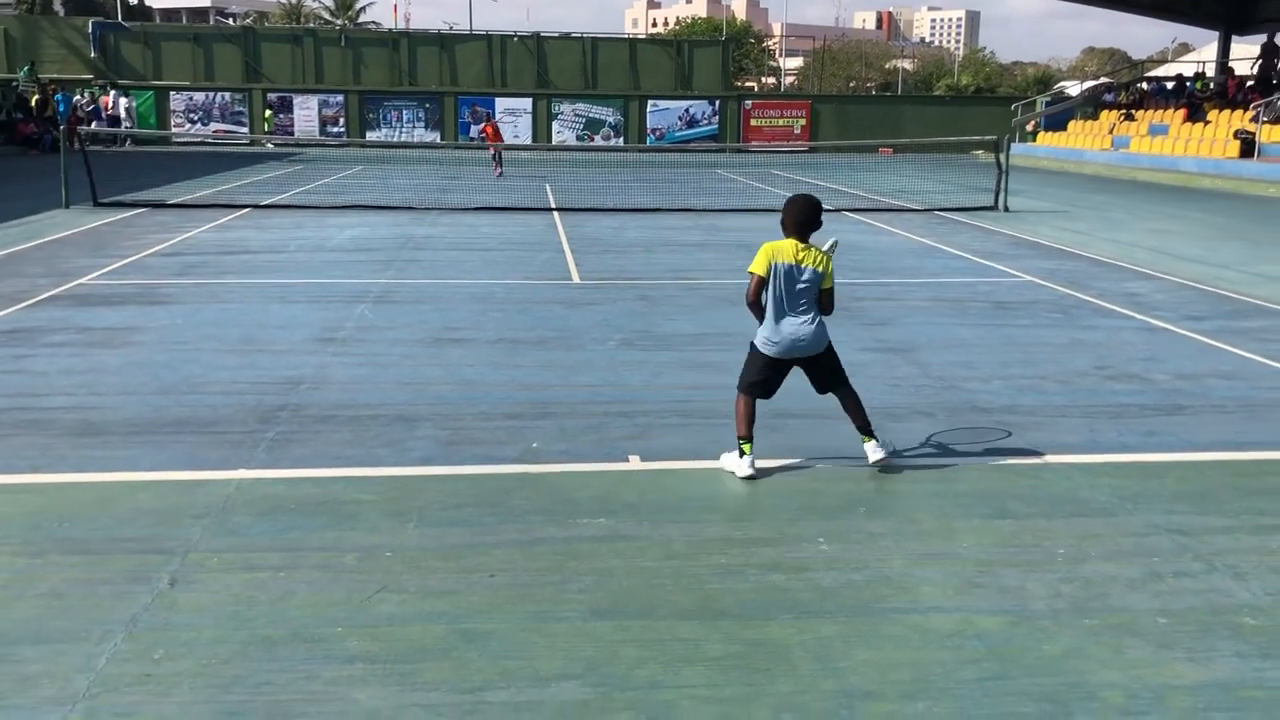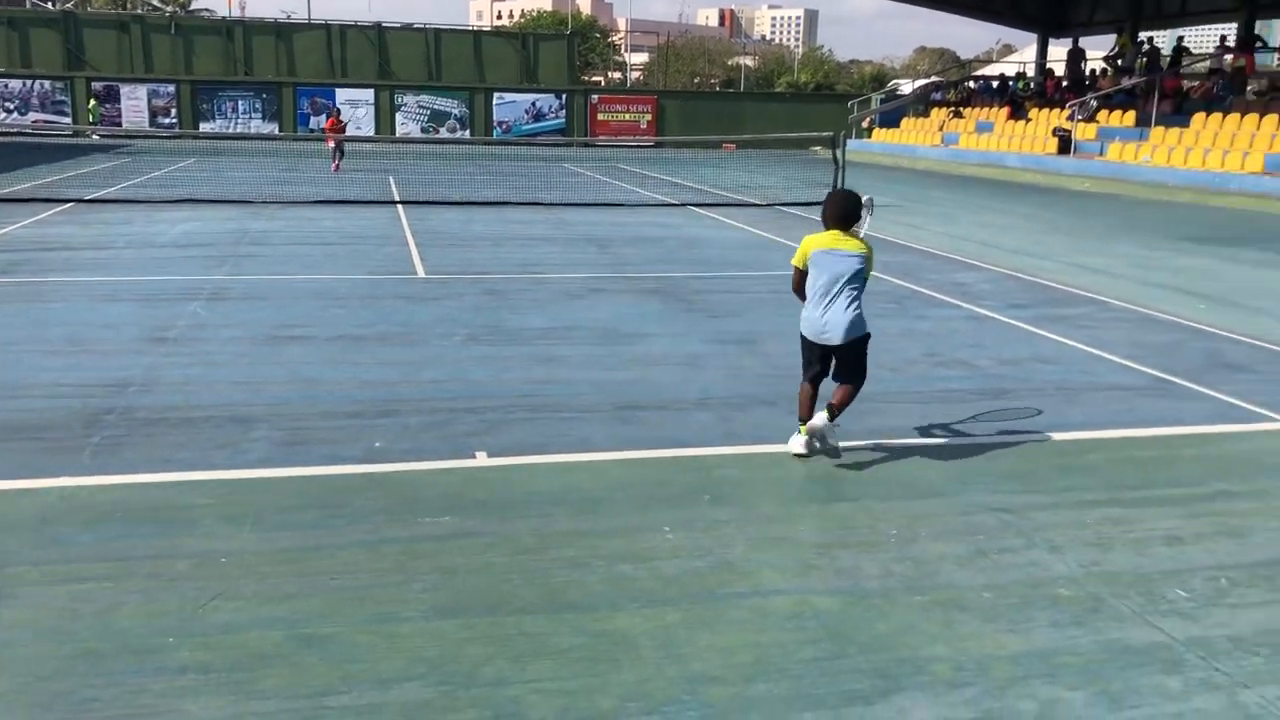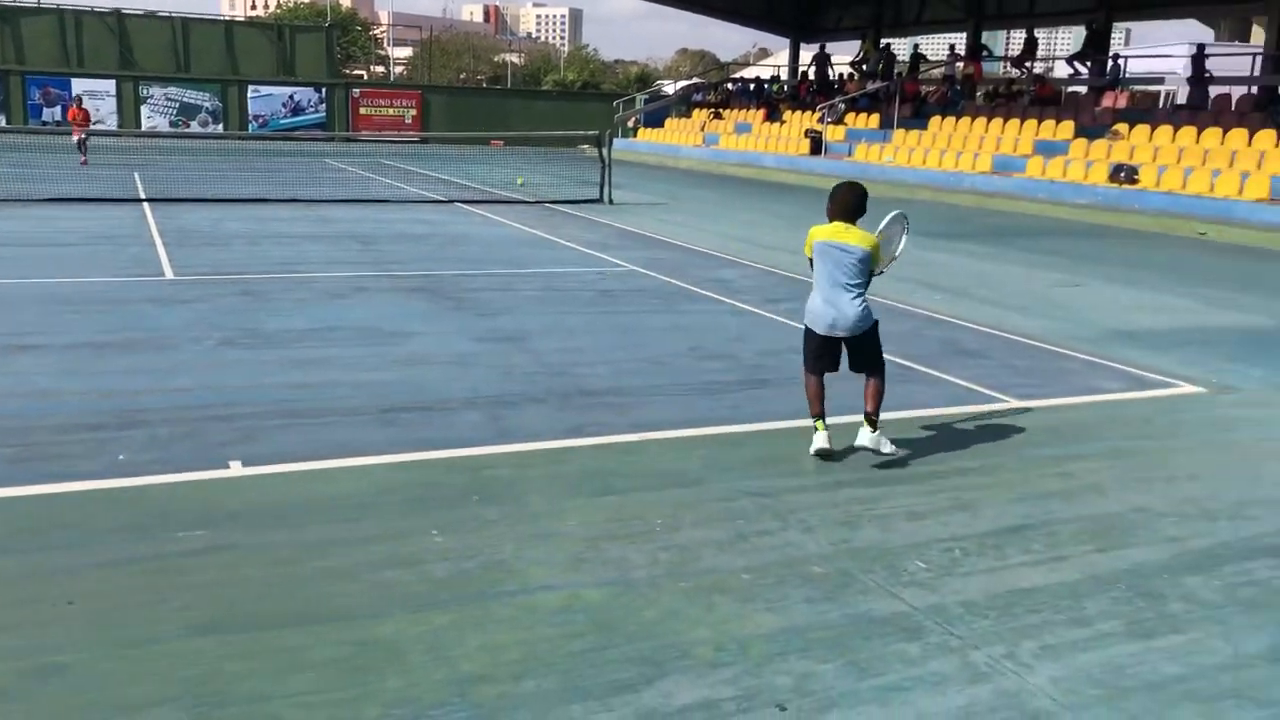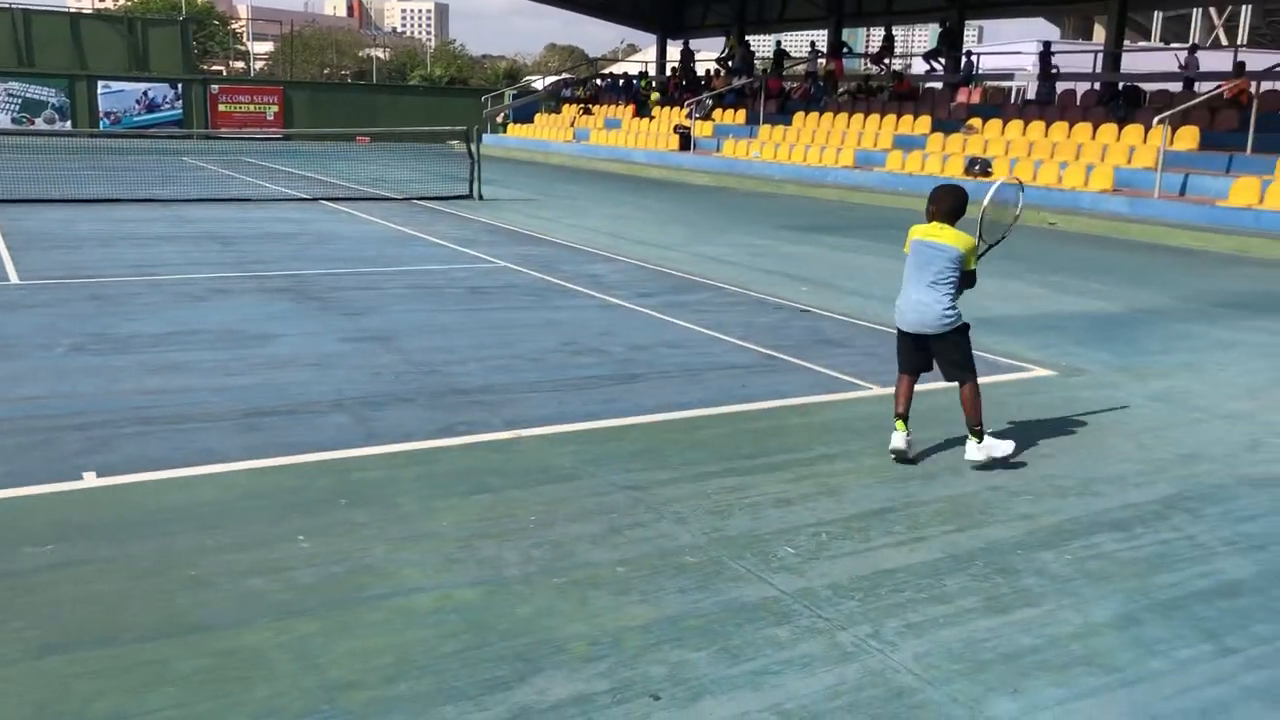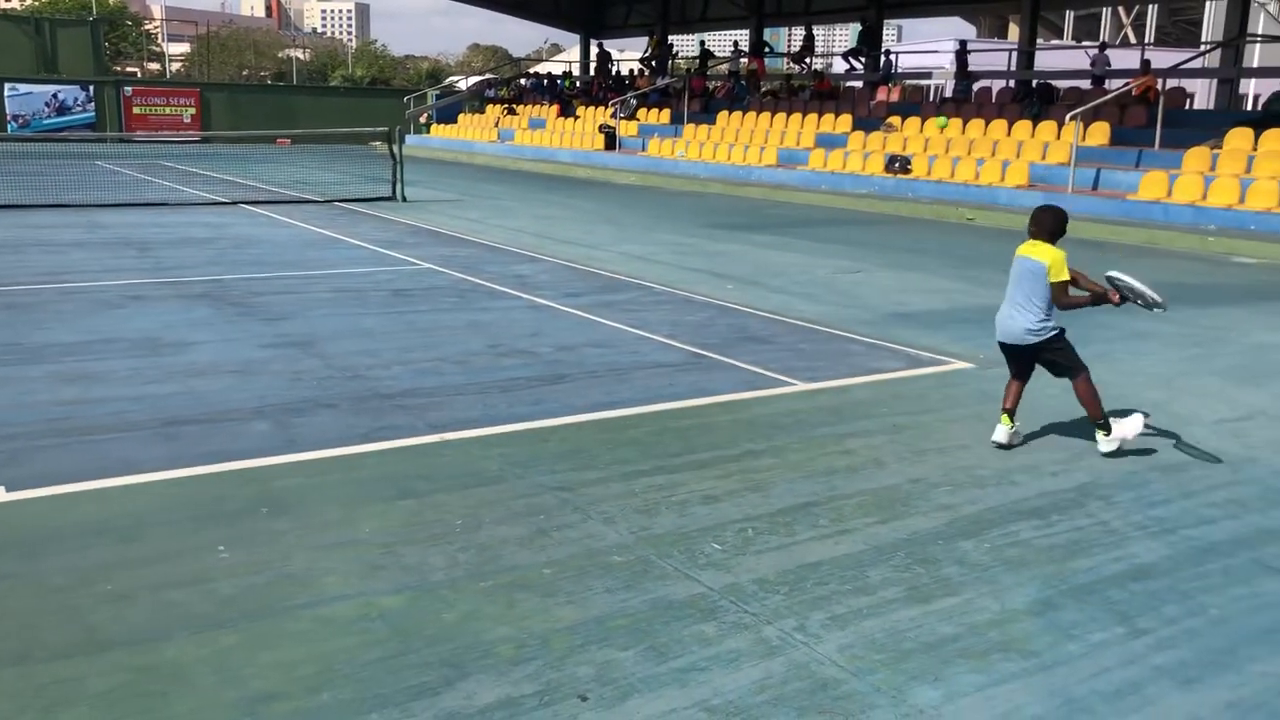
dt=0.5s
person 1, frame 1
left shoulder: (770, 251)
right shoulder: (824, 259)
left elbow: (752, 297)
right elbow: (828, 307)
left wrist: (765, 318)
left hip: (774, 340)
right hip: (814, 341)
left knee: (746, 392)
right knee: (843, 388)
left ankle: (744, 455)
right ankle: (872, 443)
person 1, frame 2
left shoulder: (810, 244)
right shoulder: (864, 249)
left elbow: (797, 286)
left hip: (814, 325)
right hip: (848, 328)
left knee: (811, 378)
right knee: (852, 380)
left ankle: (804, 435)
right ankle: (823, 420)
person 1, frame 3
left shoulder: (815, 235)
right shoulder: (868, 243)
right elbow: (865, 280)
left hip: (819, 318)
right hip: (856, 319)
left knee: (814, 372)
right knee: (875, 372)
left ankle: (820, 432)
right ankle: (870, 430)
person 1, frame 4
left shoulder: (915, 233)
right shoulder: (965, 243)
right elbow: (968, 283)
left hip: (907, 315)
right hip: (942, 320)
left knee: (907, 374)
right knee: (966, 377)
left ankle: (900, 433)
right ankle: (977, 441)
person 1, frame 5
left shoulder: (1021, 250)
right shoulder: (1054, 257)
right elbow: (1060, 300)
left wrist: (1104, 291)
right wrist: (1101, 297)
left hip: (1005, 330)
right hip: (1035, 332)
left knee: (1019, 375)
right knee: (1079, 375)
left ankle: (1005, 426)
right ankle: (1106, 431)
